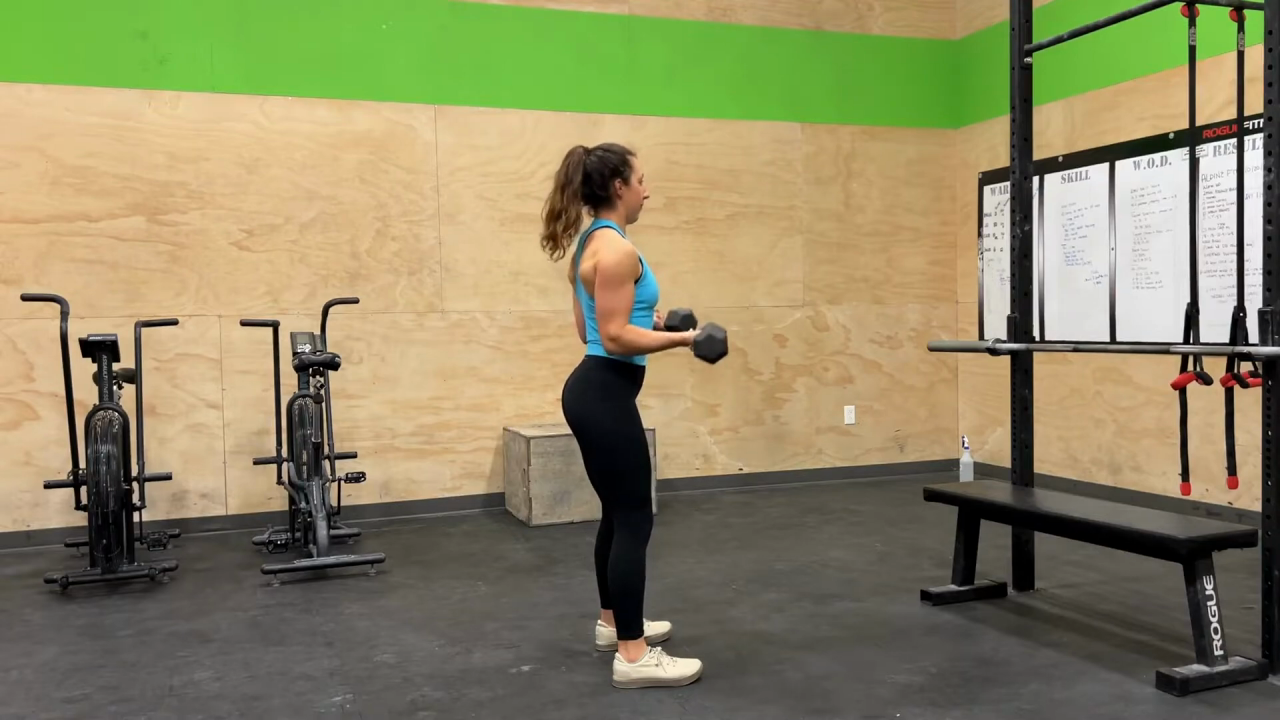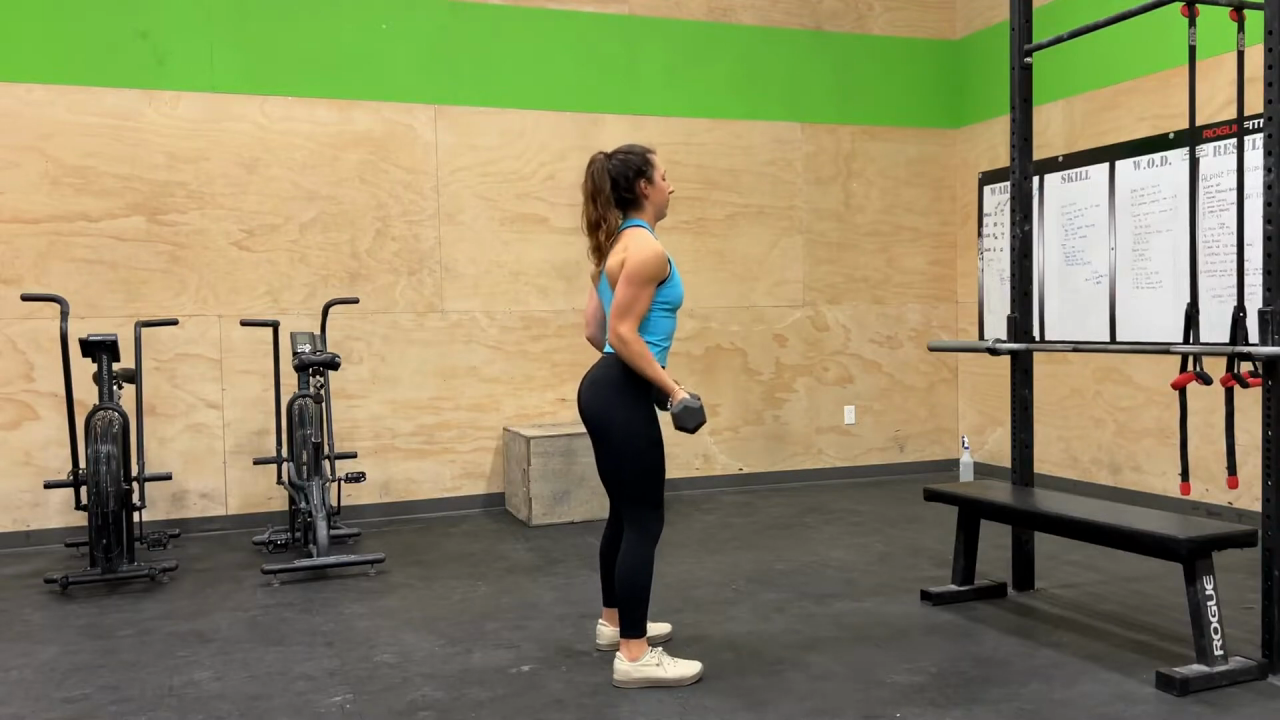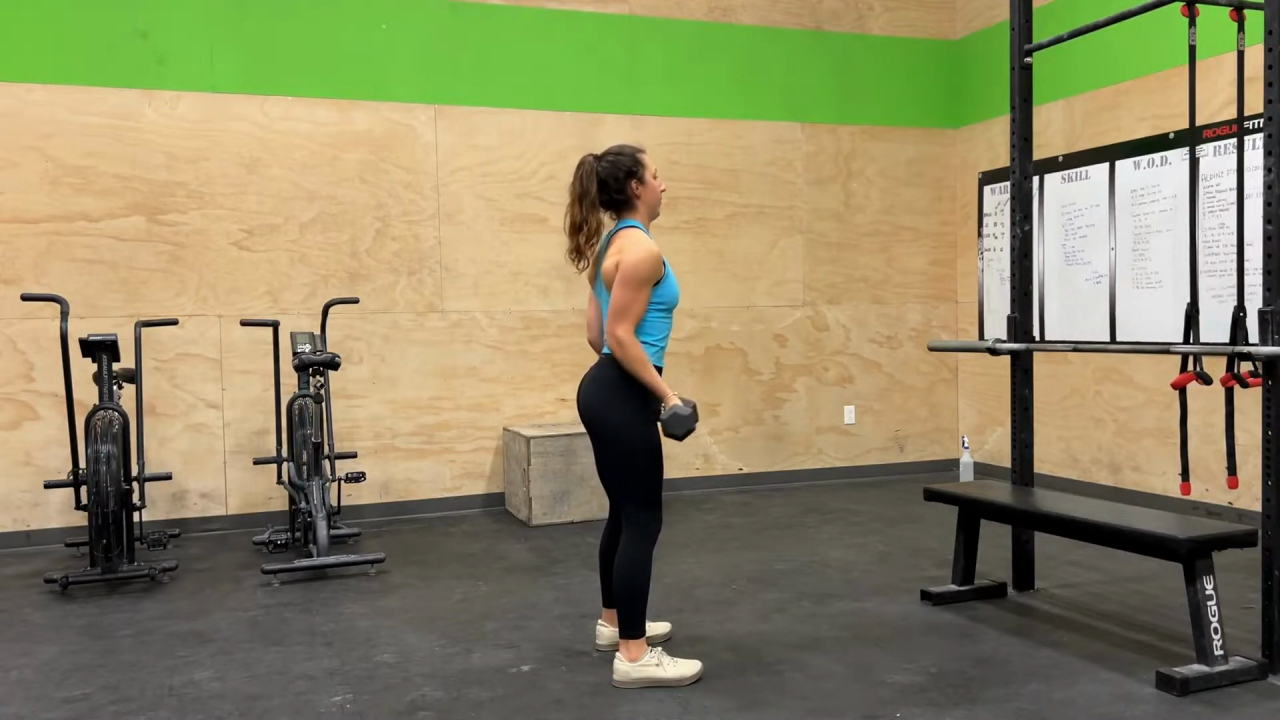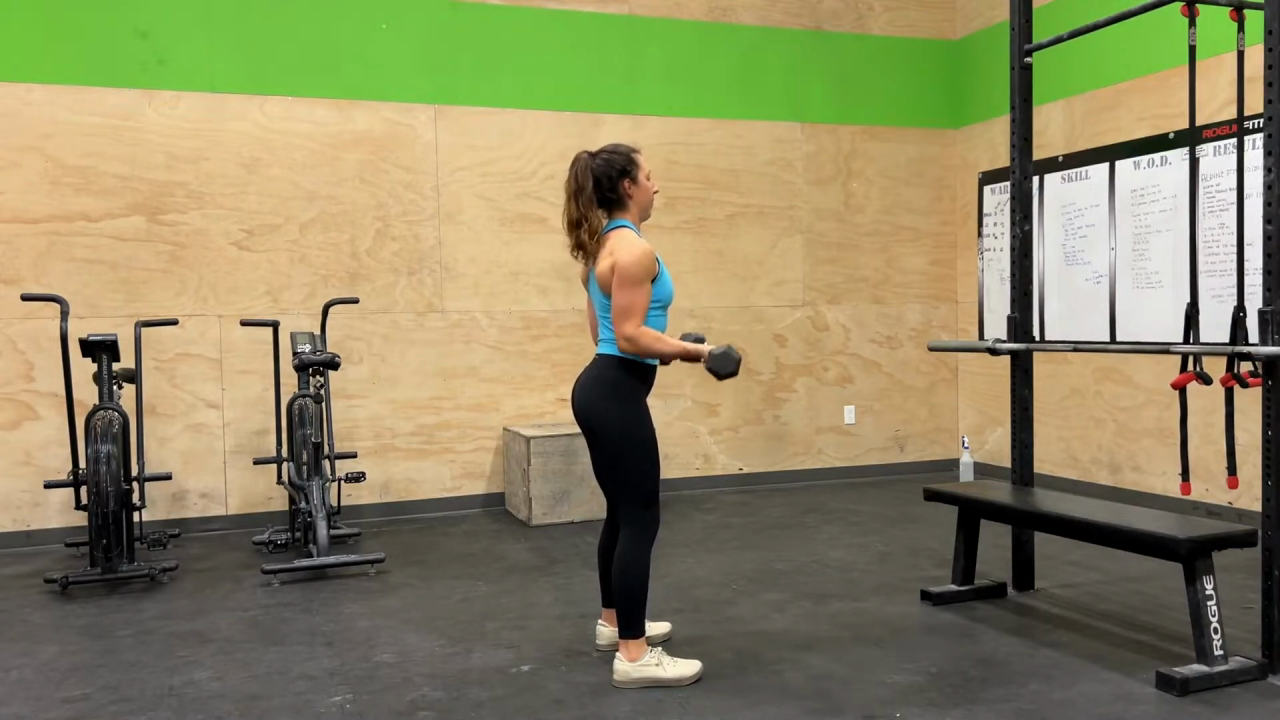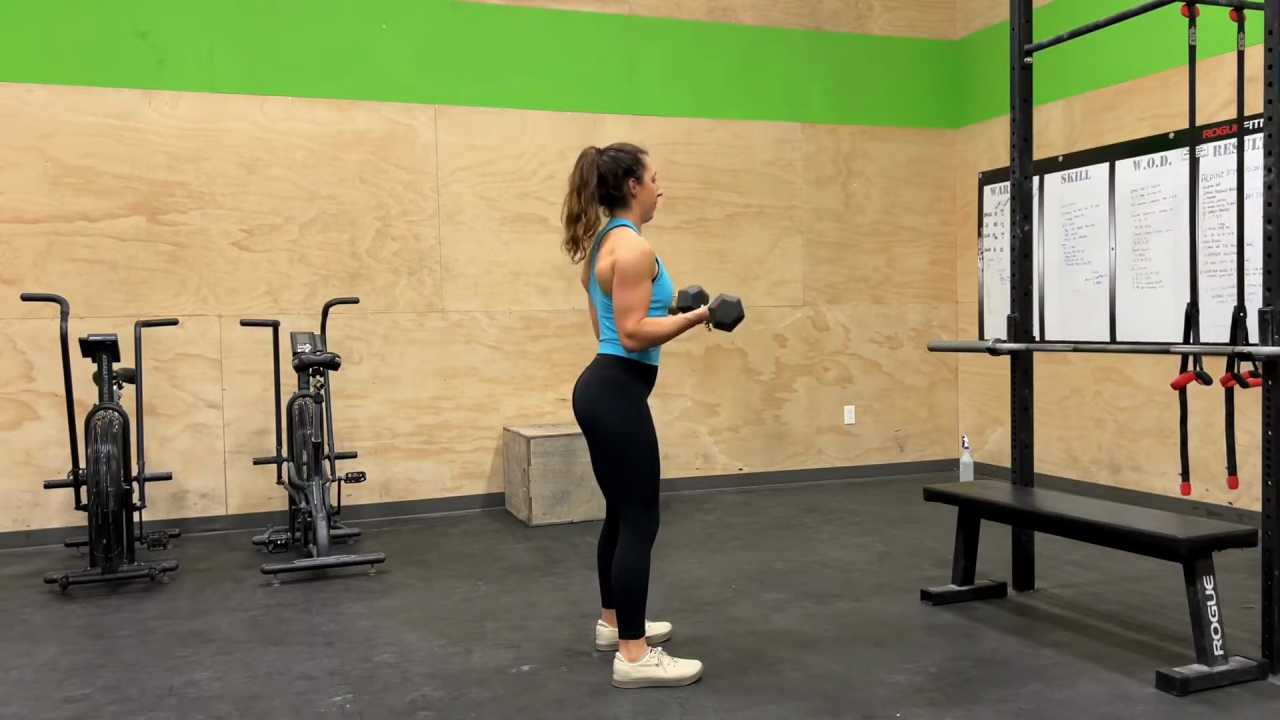
dt=1s
person 1, frame 1
left shoulder: (591, 243)
right shoulder: (615, 249)
right elbow: (615, 336)
left wrist: (654, 326)
right wrist: (682, 338)
left hip: (592, 389)
right hip: (606, 396)
left knee: (617, 514)
right knee: (633, 521)
left ankle: (612, 622)
right ankle: (633, 656)
person 1, frame 2
left shoulder: (616, 244)
right shoulder: (645, 248)
right elbow: (624, 334)
right wrist: (670, 386)
left hip: (605, 388)
right hip: (623, 396)
left knee: (624, 513)
right knee: (643, 521)
left ankle: (614, 621)
right ankle: (634, 656)
person 1, frame 3
left shoulder: (611, 245)
right shoulder: (641, 249)
right elbow: (621, 337)
right wrist: (665, 393)
left hip: (603, 389)
right hip: (621, 398)
left knee: (624, 513)
right knee: (642, 521)
left ankle: (613, 622)
right ankle: (634, 655)
person 1, frame 4
left shoulder: (603, 244)
right shoulder: (632, 248)
right elbow: (630, 336)
left wrist: (669, 344)
right wrist: (693, 350)
left hip: (600, 387)
right hip: (617, 394)
left knee: (622, 513)
right knee: (640, 520)
left ankle: (613, 621)
right ankle: (633, 656)
person 1, frame 5
left shoulder: (603, 243)
right shoulder: (632, 247)
right elbow: (634, 333)
left wrist: (669, 309)
right wrist: (698, 316)
left hip: (601, 387)
right hip: (618, 393)
left knee: (621, 513)
right knee: (639, 520)
left ankle: (613, 622)
right ankle: (633, 655)
